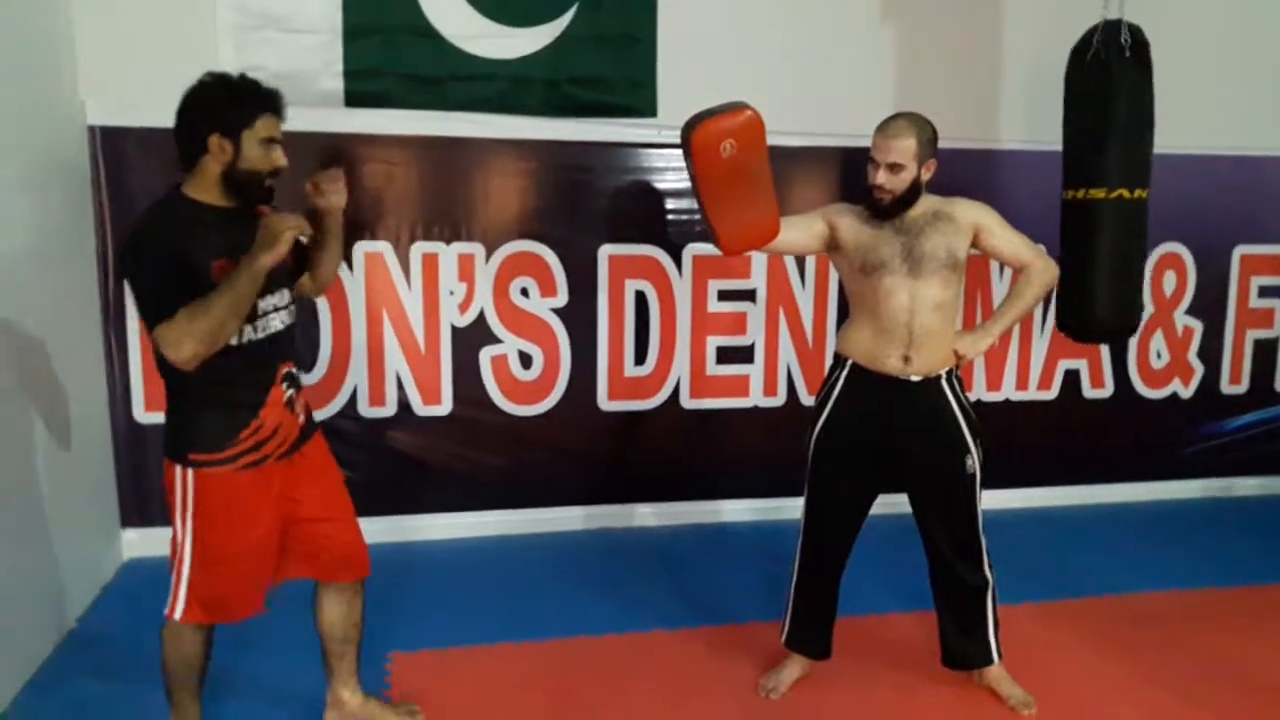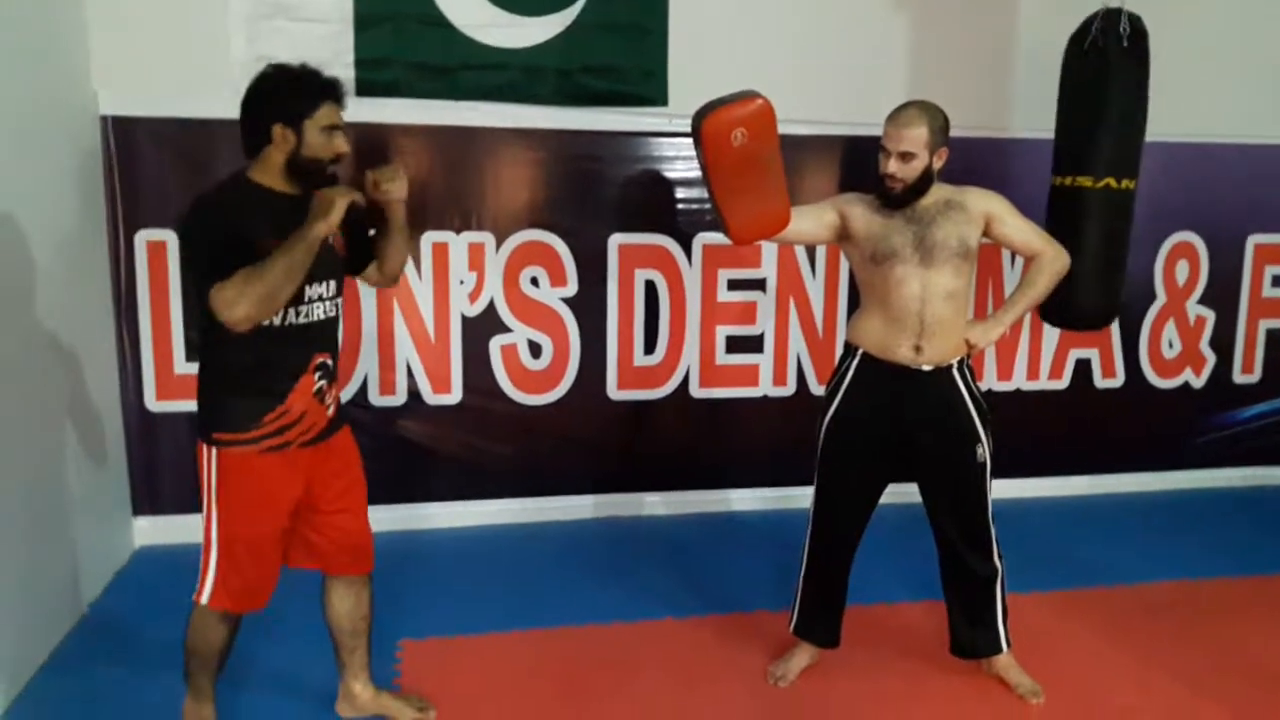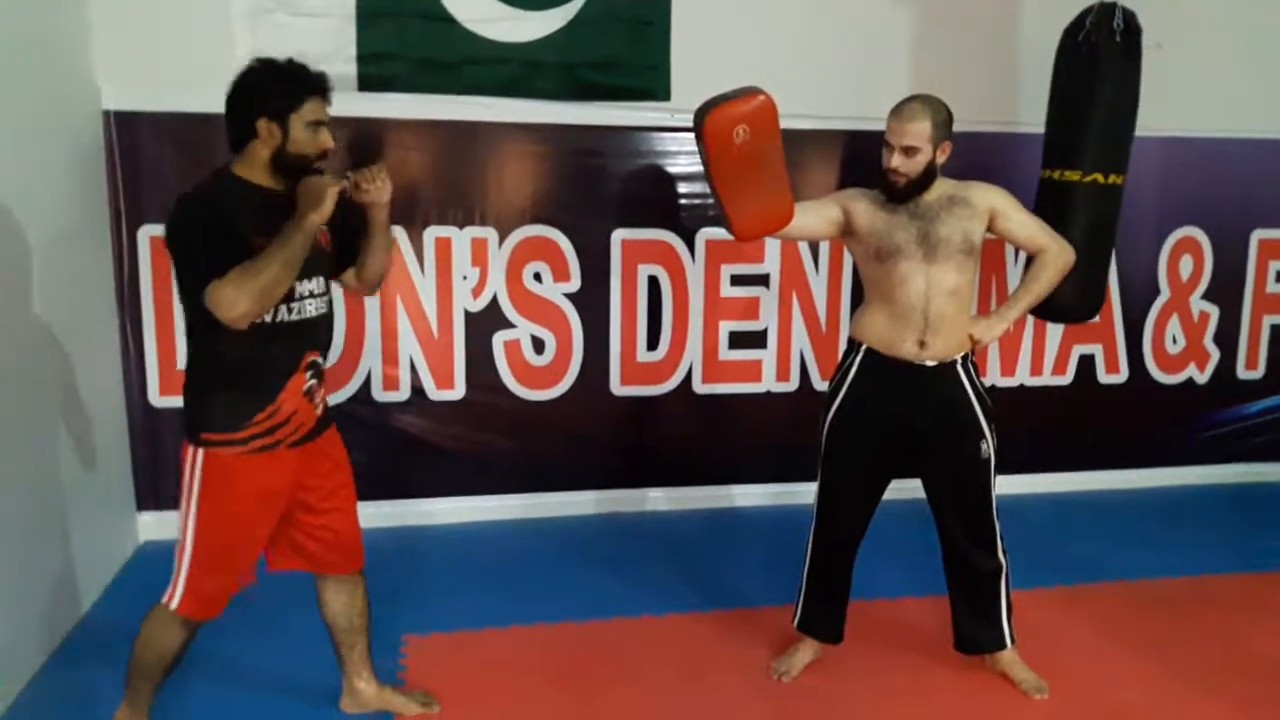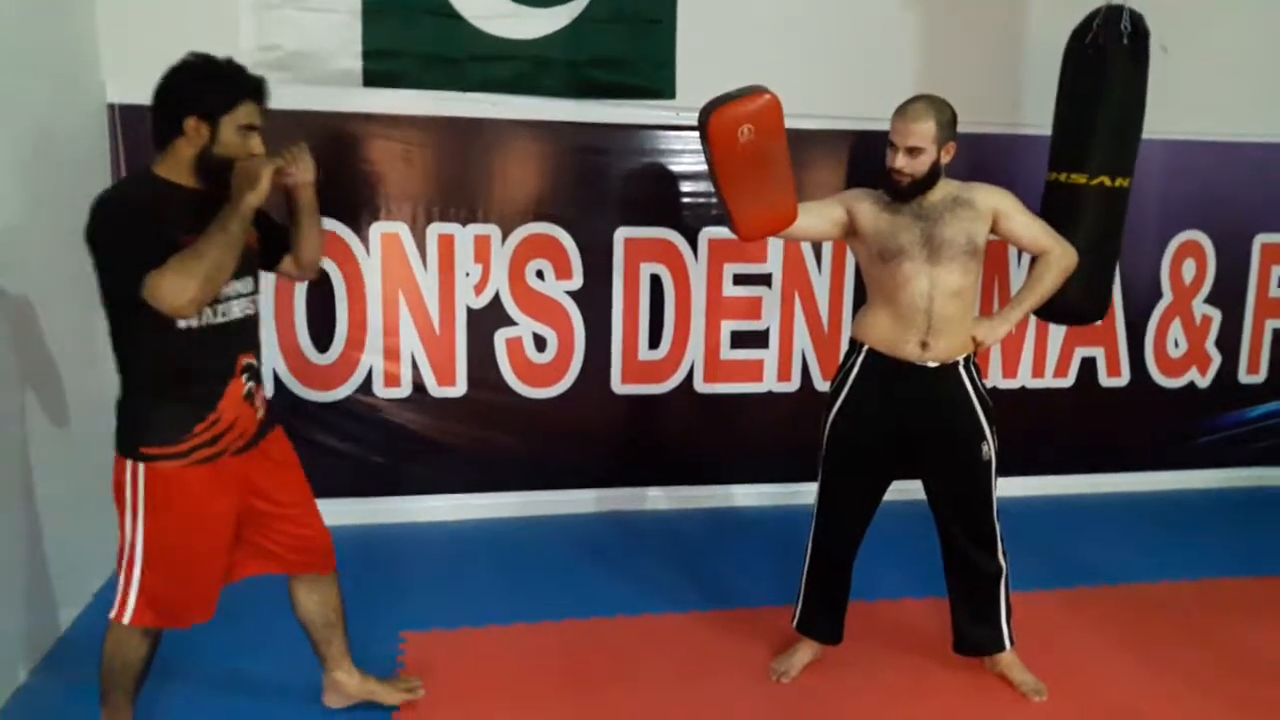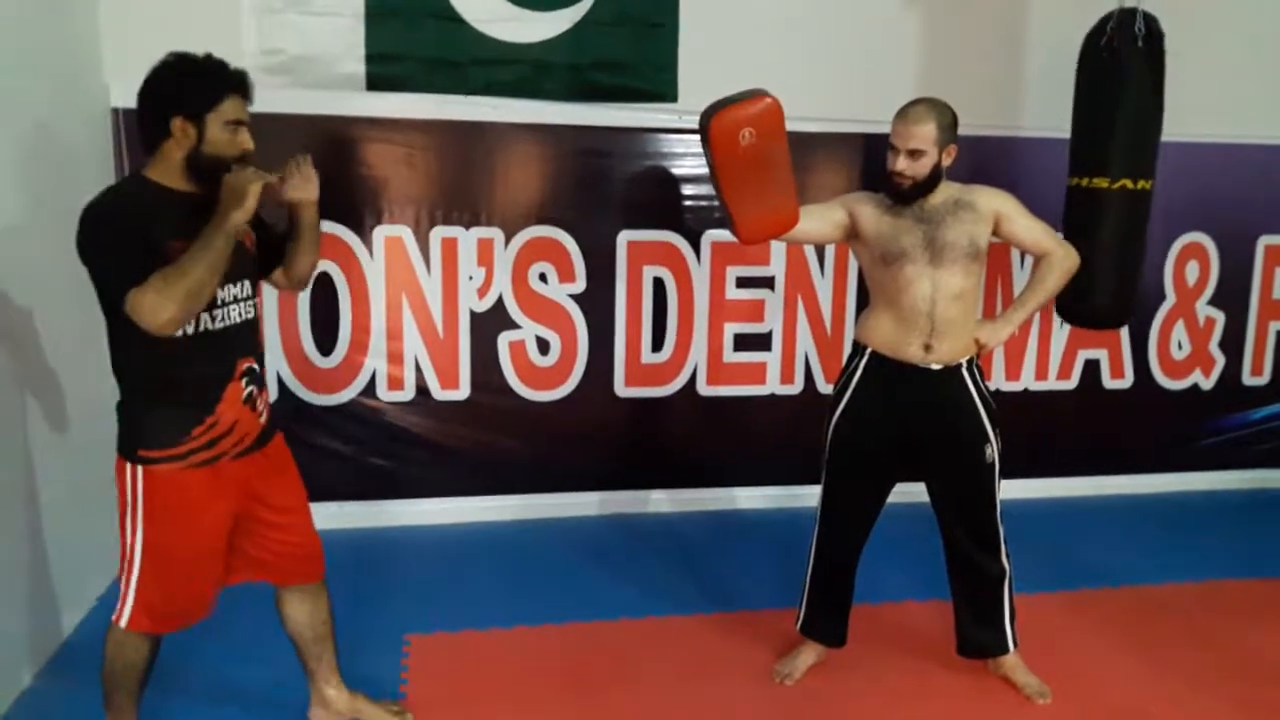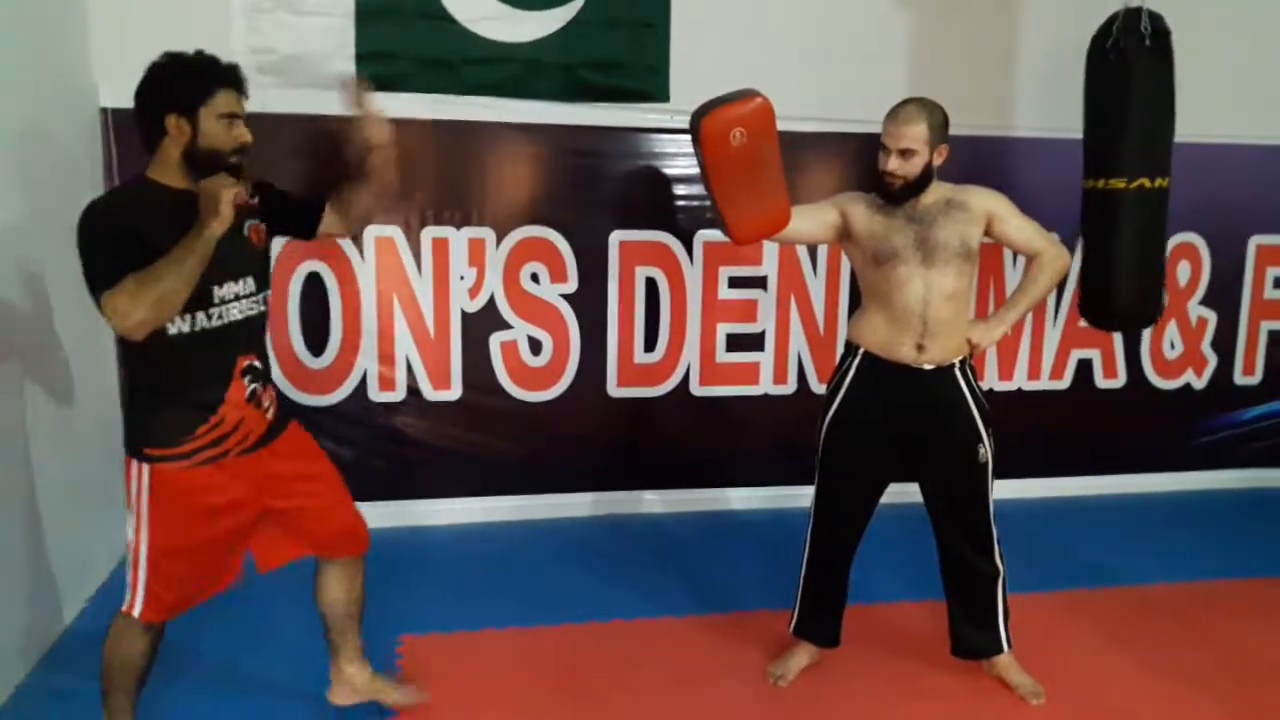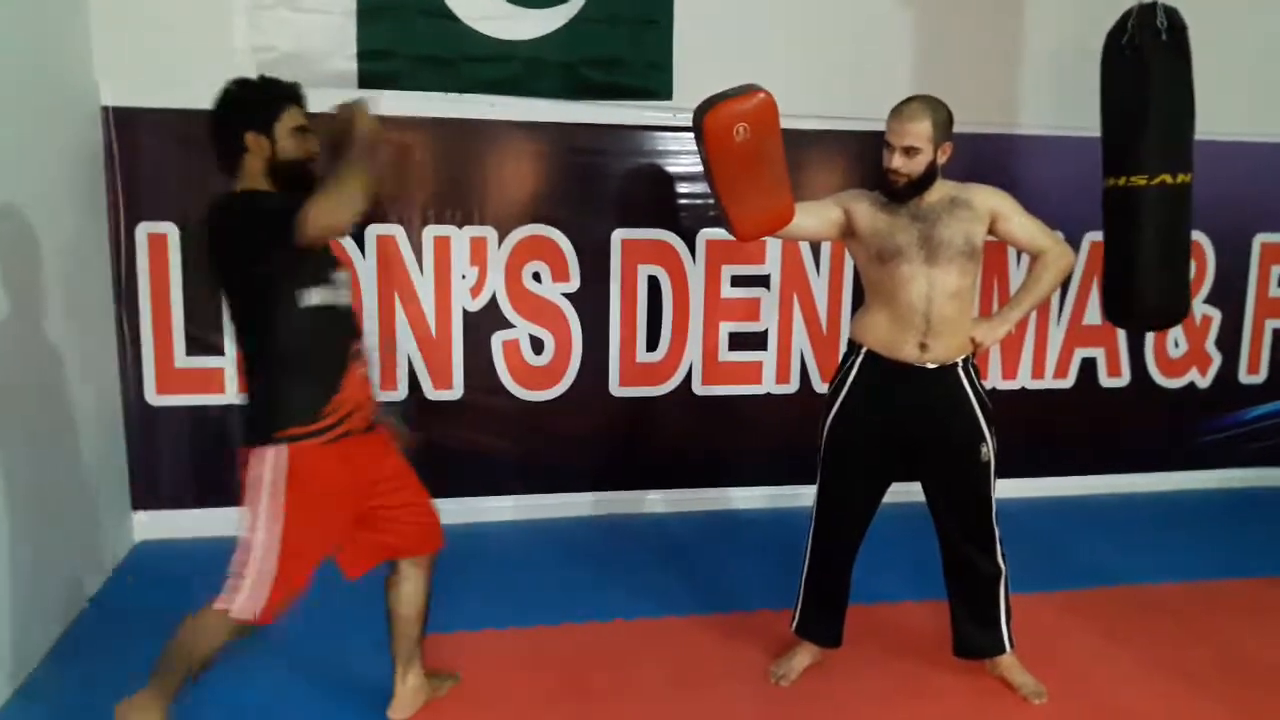
dt=0.3s
person 1, frame 1
left shoulder: (255, 216)
right shoulder: (160, 236)
left elbow: (314, 282)
right elbow: (184, 346)
left wrist: (331, 216)
right wrist: (257, 259)
left hip: (295, 437)
right hip: (216, 457)
left knee: (344, 563)
right knee: (199, 600)
person 1, frame 2
left shoulder: (327, 205)
right shoulder: (216, 214)
left elbow: (386, 273)
right elbow: (237, 309)
left wrist: (392, 209)
right wrist: (314, 229)
left hip: (324, 427)
right hip: (245, 438)
left knee: (349, 559)
right knee: (230, 586)
person 1, frame 3
left shoulder: (313, 201)
right shoulder: (204, 211)
left elbow: (367, 278)
right elbow: (237, 305)
left wrist: (377, 212)
right wrist: (305, 221)
left hip: (310, 427)
right hip: (231, 440)
left knee: (341, 558)
right knee: (196, 591)
person 1, frame 4
left shoulder: (227, 201)
right shoulder: (124, 211)
left elbow: (302, 264)
right elbow: (180, 292)
left wrist: (303, 194)
right wrist: (242, 205)
left hip: (253, 433)
right hip: (170, 451)
left knee: (310, 553)
right knee: (147, 602)
person 1, frame 5
left shoulder: (225, 204)
right shoulder: (114, 217)
left elbow: (293, 276)
right elbow: (162, 312)
left wrist: (305, 209)
right wrist: (228, 219)
left hip: (255, 439)
right hip: (169, 457)
left knee: (302, 565)
right knee: (148, 606)
person 1, frame 6
left shoulder: (247, 199)
right shoulder: (114, 218)
left elbow: (344, 218)
right elbow: (132, 317)
left wrist: (376, 153)
right wrist: (207, 228)
left hip: (266, 432)
right hip: (177, 455)
left knee: (341, 536)
right knee: (151, 601)
person 1, frame 7
left shoulder: (284, 217)
right shoulder: (242, 216)
right elbow: (333, 216)
right wrist: (359, 143)
left hip: (351, 431)
right hip: (296, 442)
left knee: (417, 539)
right knee: (250, 599)
person 2, frame 1
left shoulder: (964, 217)
right shoulder: (842, 221)
left elbow: (1041, 268)
left wrist: (987, 333)
left hip: (934, 399)
right hip: (857, 394)
left knee: (958, 539)
right knee: (825, 534)
left ankle: (982, 660)
right ankle: (803, 649)
person 2, frame 2
left shoulder: (976, 206)
right shoulder: (853, 211)
left elbow: (1052, 256)
left wrist: (999, 322)
left hip: (946, 388)
right hip: (867, 384)
left knee: (969, 528)
right knee: (834, 522)
left ankle: (991, 648)
right ankle: (811, 638)
person 2, frame 3
left shoulder: (979, 201)
right shoulder: (856, 207)
left elbow: (1058, 253)
left wrist: (1003, 318)
left hip: (950, 385)
right hip: (871, 380)
left knee: (972, 523)
right knee: (838, 518)
left ankle: (994, 644)
right ankle: (815, 633)
person 2, frame 4
left shoulder: (984, 203)
right shoulder: (861, 208)
left elbow: (1061, 254)
right elbow: (781, 219)
left wrist: (1005, 320)
left hip: (952, 385)
right hip: (873, 380)
left knee: (973, 525)
right knee: (838, 518)
left ankle: (993, 645)
right ankle: (814, 633)
person 2, frame 5
left shoulder: (985, 205)
right shoulder: (862, 210)
left elbow: (1061, 255)
left wrist: (1008, 322)
left hip: (955, 387)
right hip: (876, 382)
left knee: (976, 527)
right knee: (842, 520)
left ankle: (997, 648)
right ankle: (818, 635)
person 2, frame 6
left shoulder: (977, 205)
right shoulder: (854, 211)
left elbow: (1053, 255)
right elbow: (774, 223)
left wrist: (1000, 322)
left hip: (948, 387)
right hip: (869, 383)
left knee: (969, 527)
right knee: (835, 520)
left ankle: (990, 648)
right ankle: (812, 636)
person 2, frame 7
left shoulder: (981, 203)
right shoulder: (857, 208)
left elbow: (1057, 254)
right elbow: (777, 219)
left wrist: (1003, 321)
left hip: (950, 386)
right hip: (871, 381)
left knee: (971, 526)
right knee: (837, 520)
left ankle: (993, 647)
right ankle: (814, 636)
